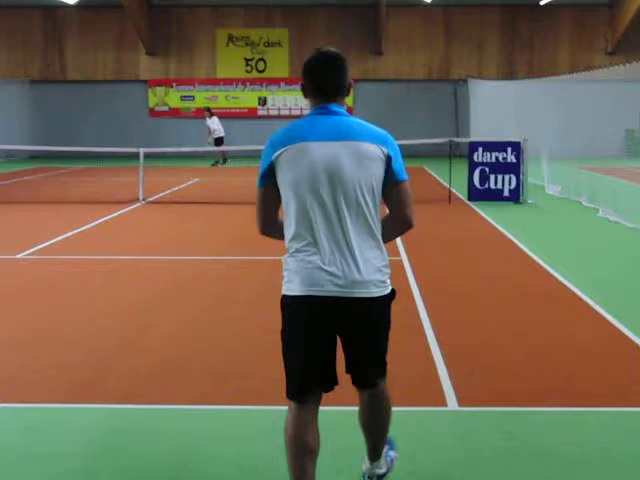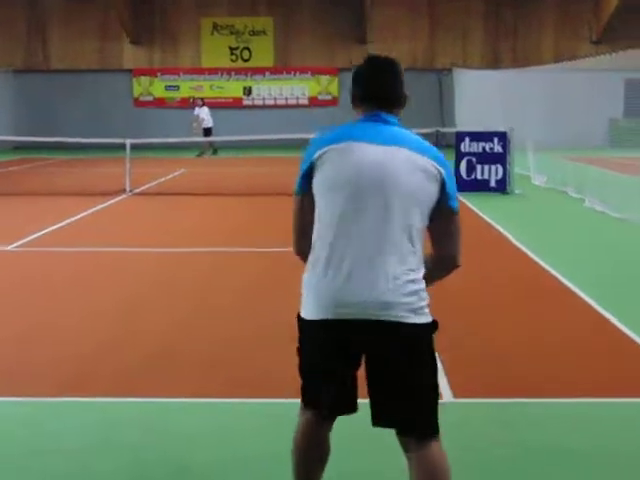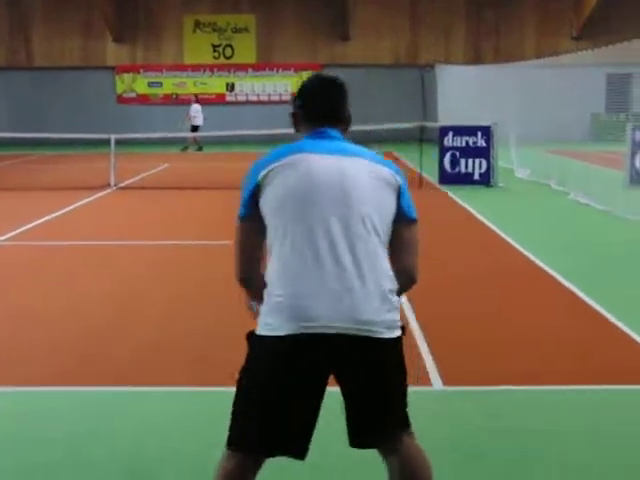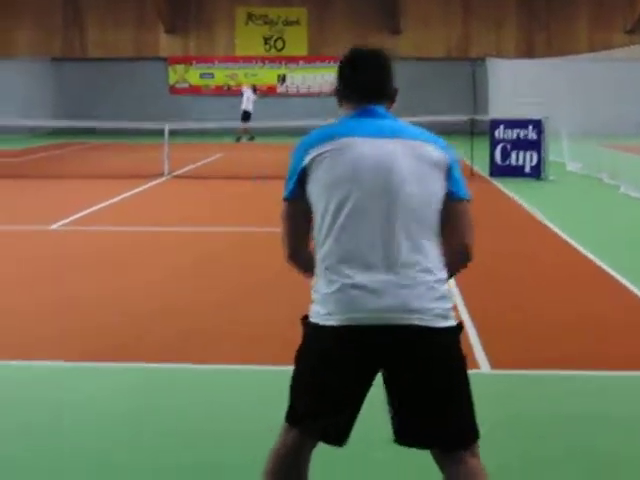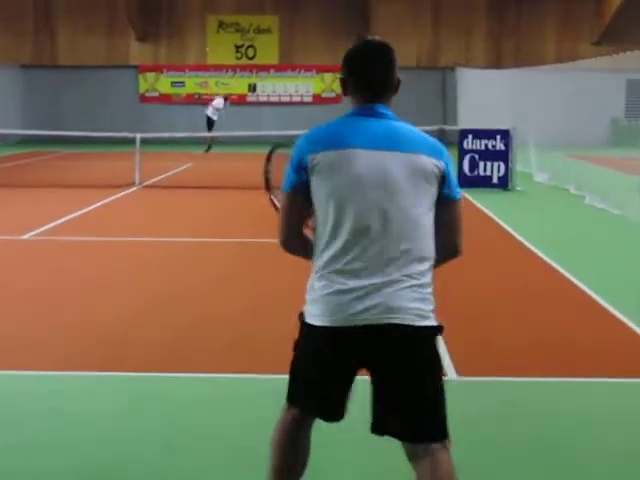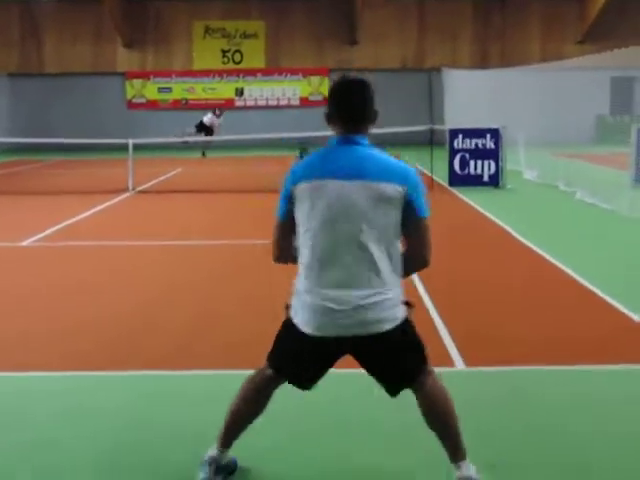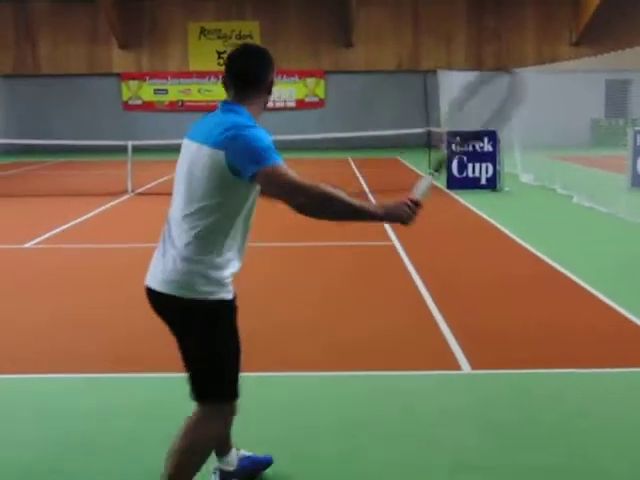
dt=0.5s
person 1, frame 1
left shoulder: (281, 143)
right shoulder: (379, 140)
left elbow: (266, 224)
right elbow: (404, 218)
left hip: (305, 289)
right hip: (368, 287)
left knee: (303, 400)
right knee: (372, 384)
person 1, frame 2
left shoulder: (322, 147)
right shoulder: (433, 160)
left elbow: (302, 244)
right elbow: (450, 257)
left hip: (325, 308)
right hip: (403, 312)
left knee: (315, 414)
right knee: (421, 438)
person 1, frame 3
left shoulder: (270, 166)
right shoulder: (387, 171)
left elbow: (245, 271)
right elbow: (407, 272)
left hip: (286, 327)
right hip: (374, 327)
right knee: (395, 439)
person 1, frame 4
left shoulder: (313, 148)
right shoulder: (437, 149)
left elbow: (295, 251)
right elbow: (461, 250)
left hip: (339, 316)
right hip: (426, 317)
left knee: (297, 437)
person 1, frame 5
left shoulder: (311, 147)
right shoulder: (431, 152)
left elbow: (288, 239)
right elbow: (449, 246)
left hip: (330, 314)
right hip: (407, 316)
left knee: (297, 413)
person 1, frame 6
left shoulder: (300, 174)
right shoulder: (402, 176)
left elbow: (281, 253)
right elbow: (420, 257)
left hip: (313, 316)
right hip: (379, 316)
left knee: (267, 377)
right knee: (424, 381)
person 1, frame 7
left shoulder: (204, 126)
right shoulder: (243, 135)
left elbow: (255, 186)
right elbow: (299, 196)
left wrist: (334, 198)
right wrist: (383, 213)
left hip: (168, 280)
right hip: (196, 288)
left knee: (216, 384)
right knee: (217, 404)
